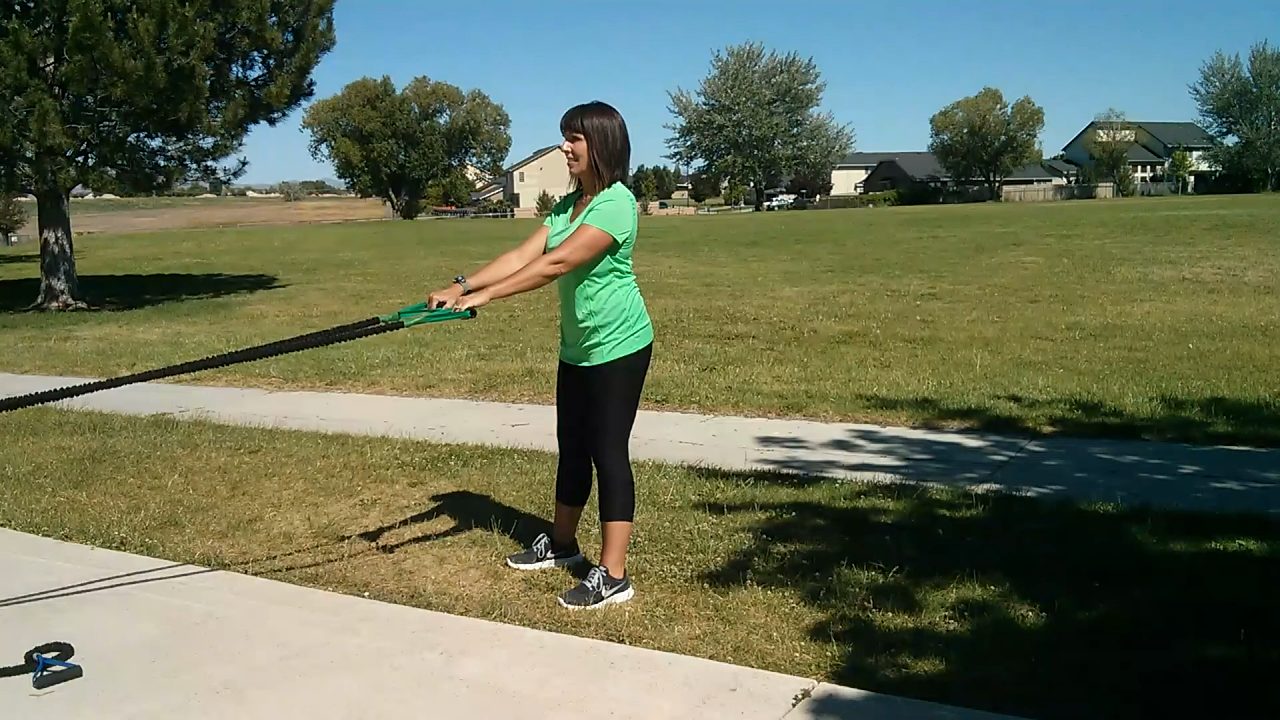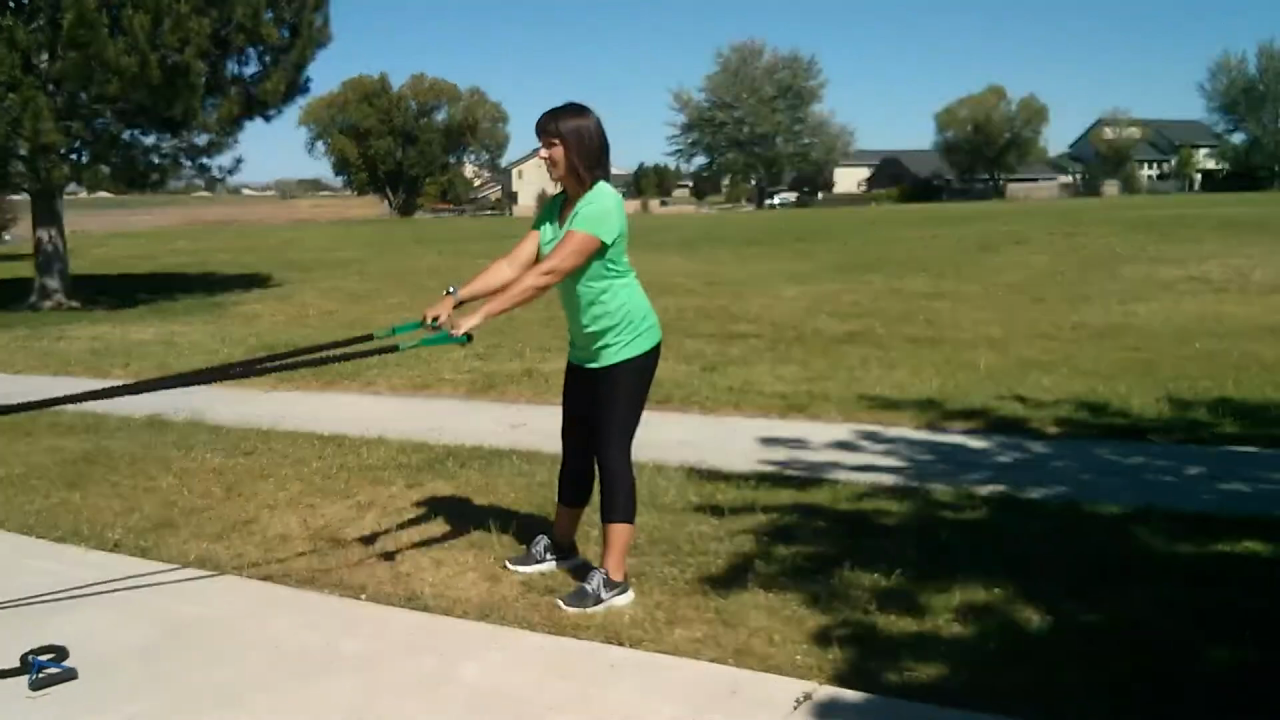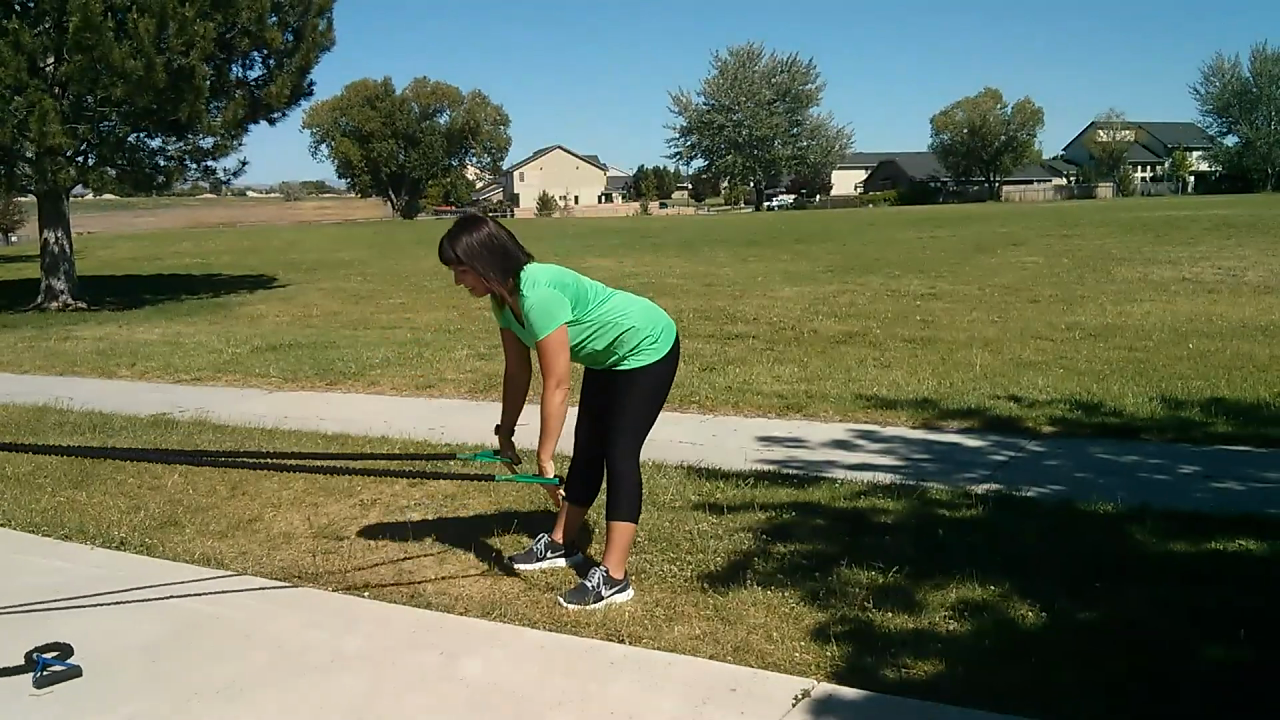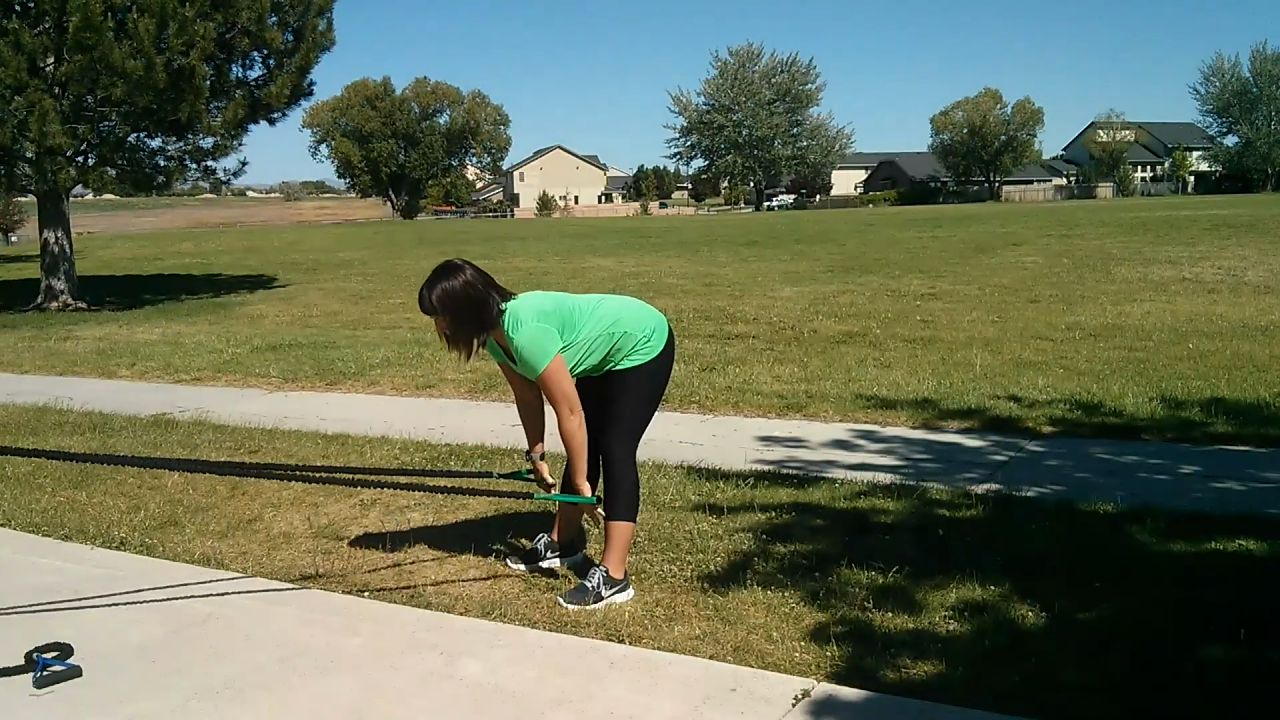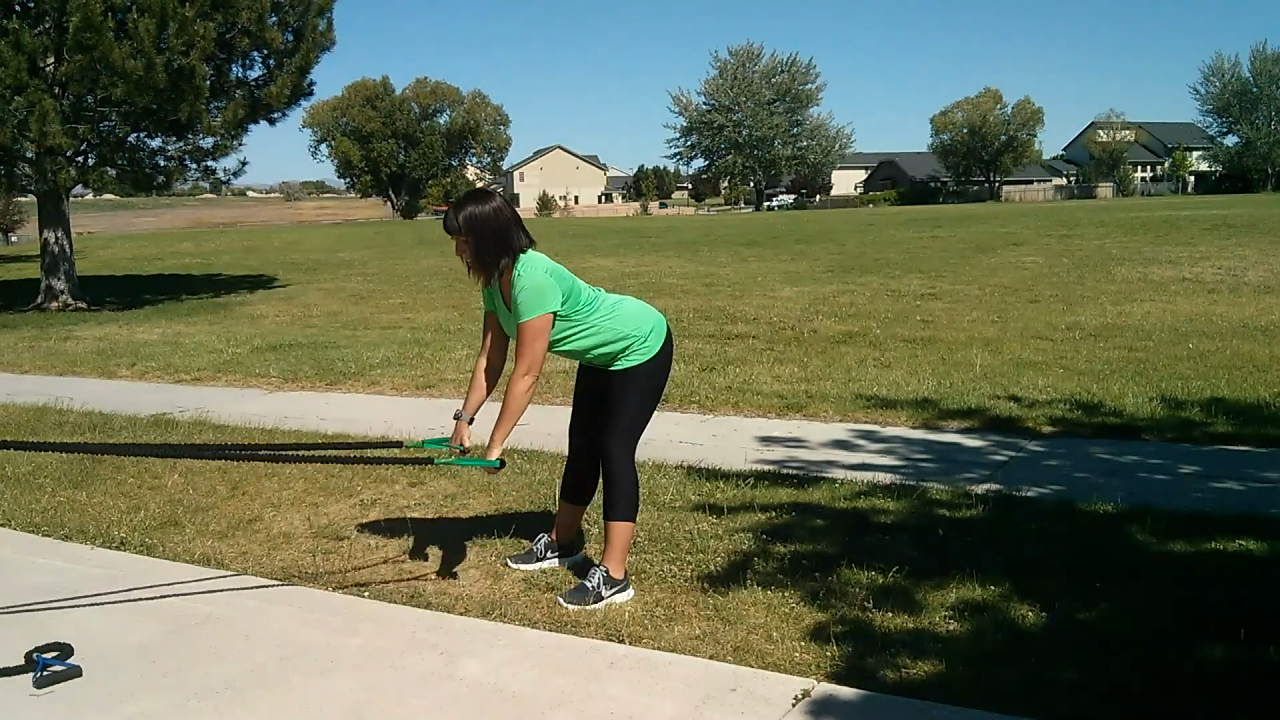
dt=0.7s
person 1, frame 1
left shoulder: (616, 203)
right shoulder: (567, 204)
left elbow: (557, 263)
right elbow: (522, 255)
left wrist: (486, 296)
right wrist: (462, 285)
left hip: (617, 349)
right hip: (577, 349)
left knee: (607, 452)
right knee: (572, 448)
left ankle: (613, 577)
right ankle: (561, 543)
person 1, frame 2
left shoulder: (602, 204)
right shoulder: (555, 206)
left elbow: (548, 273)
right elbow: (513, 263)
left wrist: (479, 315)
right wrist: (454, 297)
left hip: (625, 348)
right hip: (587, 350)
left knee: (610, 453)
right knee: (576, 449)
left ankle: (613, 580)
right ankle: (560, 545)
person 1, frame 3
left shoulder: (539, 294)
right shoulder: (504, 297)
left elbow: (556, 388)
right elbow: (518, 371)
left wrist: (545, 459)
right wrist: (505, 432)
left hip: (646, 348)
right hip: (607, 355)
left knee: (620, 451)
right knee: (587, 447)
left ankle: (614, 577)
right ankle: (561, 542)
person 1, frame 4
left shoulder: (524, 331)
right shoulder: (495, 330)
left elbow: (570, 413)
right elbow: (528, 397)
left wrist: (581, 483)
right wrist: (536, 455)
left hip: (642, 345)
right hip: (605, 353)
left knee: (615, 450)
right knee: (584, 445)
left ankle: (613, 577)
right ankle: (564, 542)
person 1, frame 5
left shoulder: (533, 280)
right shoulder: (495, 282)
left elbow: (526, 375)
right elbow: (490, 359)
left wrist: (496, 444)
right wrist: (464, 417)
left hip: (640, 347)
right hip: (600, 356)
left knee: (614, 450)
right knee: (582, 446)
left ankle: (614, 577)
right ankle: (563, 542)
